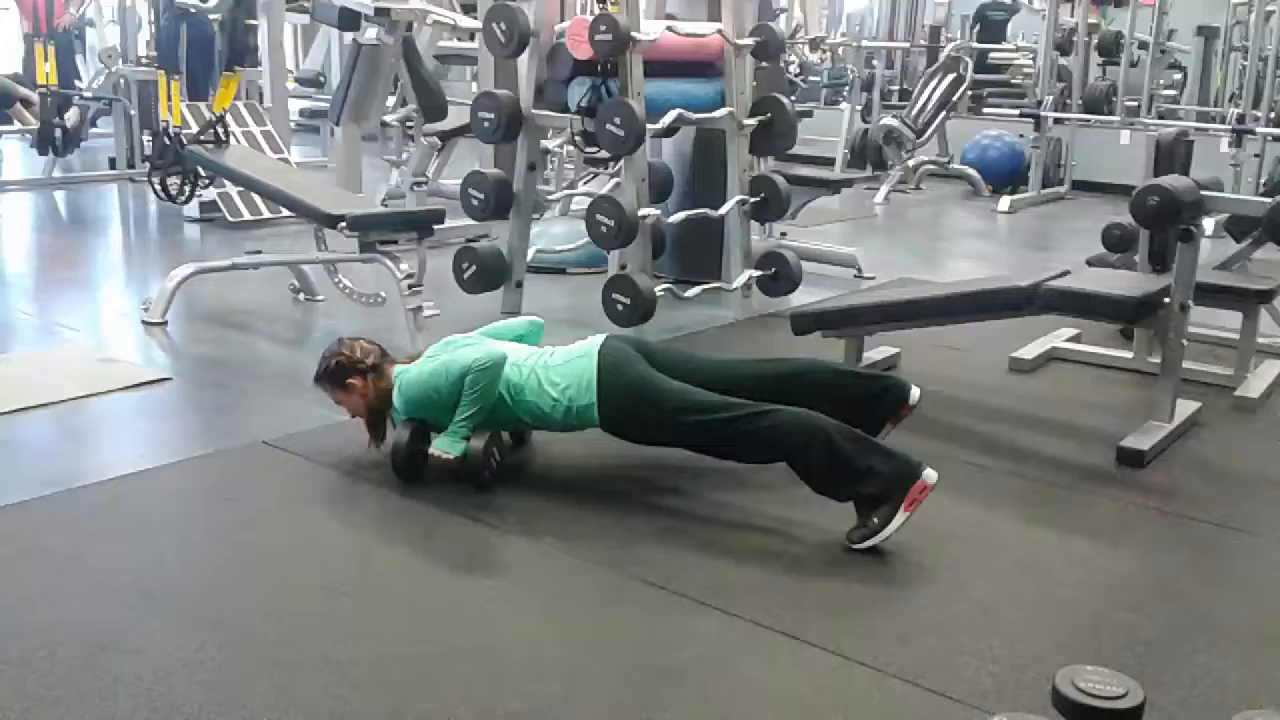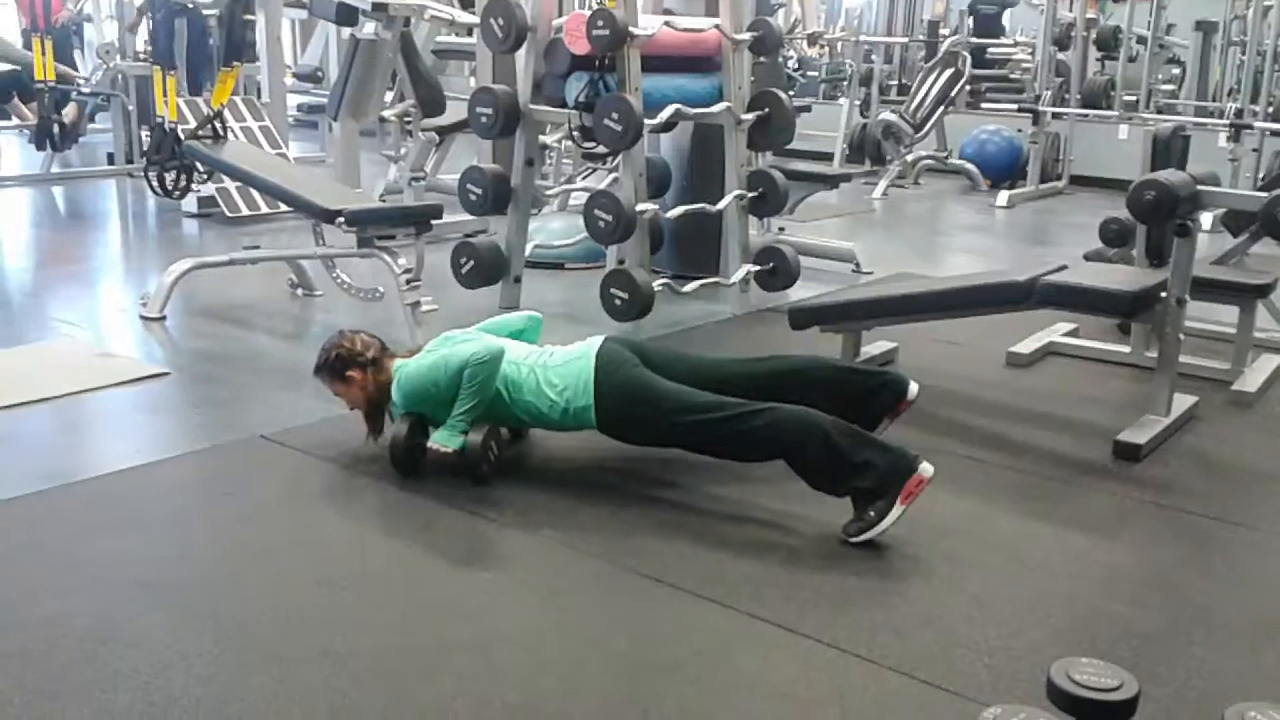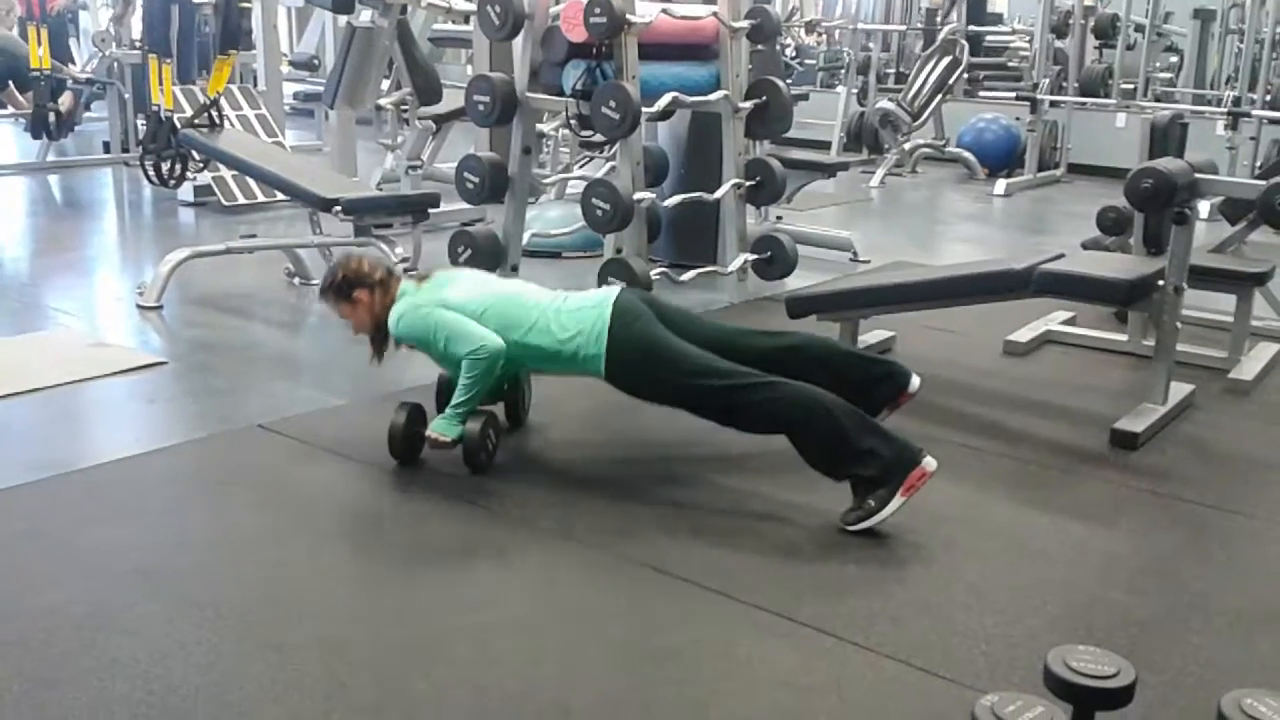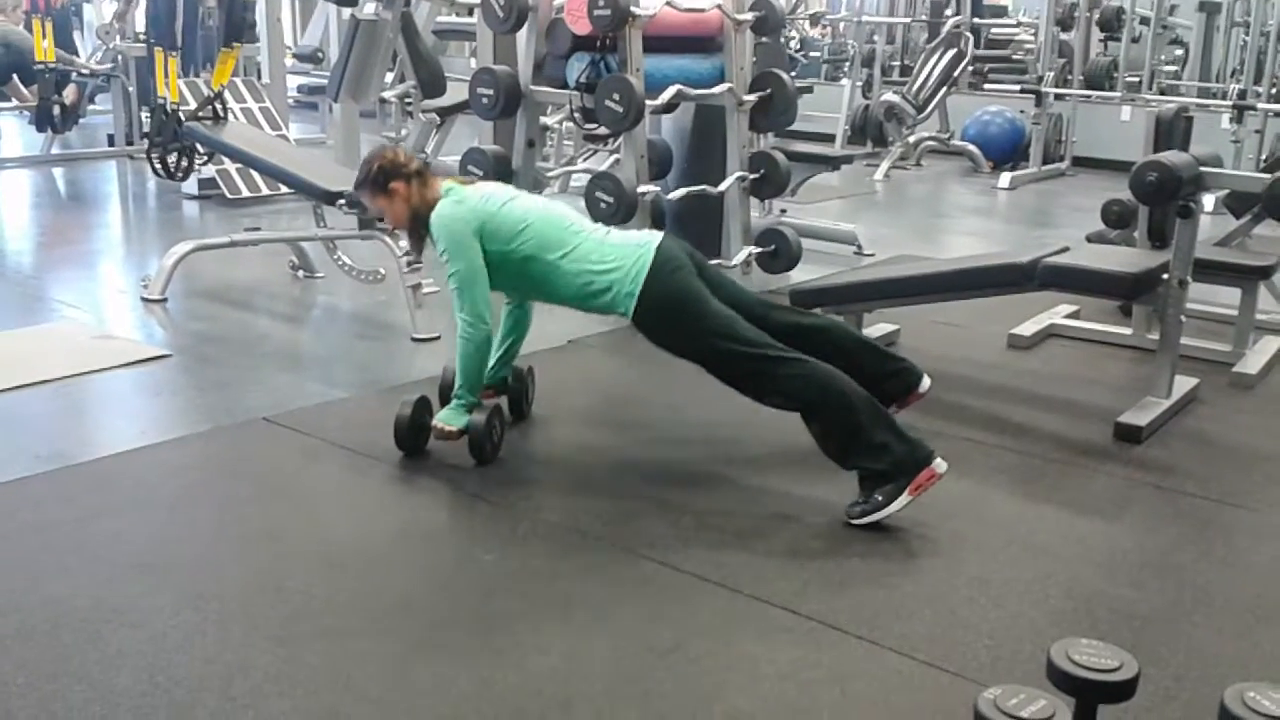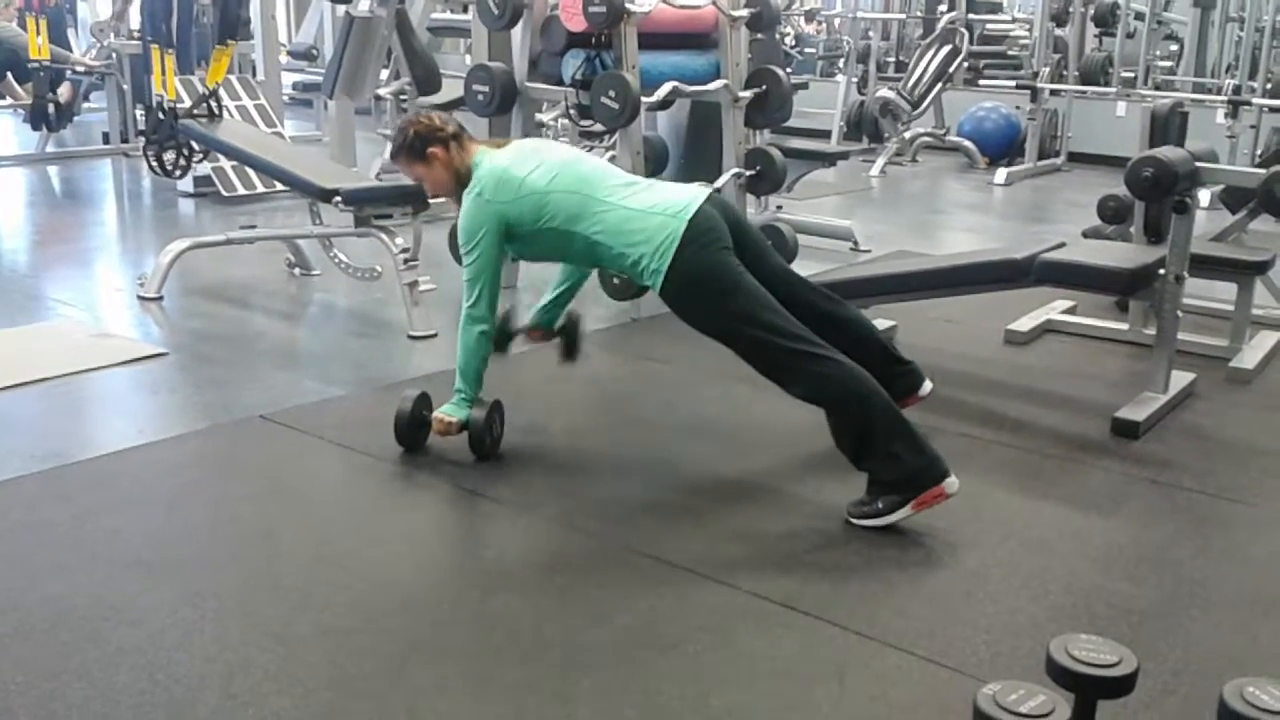
dt=0.5s
person 1, frame 1
left shoulder: (409, 392)
right shoulder: (433, 356)
left elbow: (489, 360)
right elbow: (529, 323)
left wrist: (458, 432)
left hip: (603, 390)
right hip: (605, 353)
left knee: (739, 422)
right knee: (745, 381)
left ankle: (890, 478)
right ankle: (884, 395)
person 1, frame 2
left shoulder: (408, 386)
right shoulder: (435, 347)
left elbow: (484, 357)
right elbow: (530, 319)
left wrist: (455, 428)
left hip: (600, 394)
right hip: (604, 353)
left knee: (736, 422)
right knee: (741, 380)
left ankle: (887, 474)
right ankle: (881, 391)
person 1, frame 3
left shoulder: (408, 314)
right shoulder: (440, 278)
left elbow: (488, 349)
left wrist: (454, 418)
right wrist: (486, 388)
left hip: (611, 343)
right hip: (618, 305)
left knee: (750, 391)
right knee: (753, 349)
left ankle: (890, 465)
right ankle: (885, 382)
person 1, frame 4
left shoulder: (448, 219)
right shoulder: (477, 194)
left elbow: (476, 323)
right elbow: (523, 288)
left wrist: (462, 405)
right wrist: (497, 375)
left hip: (645, 289)
right hip: (657, 253)
left knee: (773, 366)
right knee: (779, 324)
left ankle: (899, 465)
right ankle: (897, 380)
person 1, frame 5
left shoulder: (482, 202)
right shoulder: (527, 147)
left elbow: (478, 309)
left wrist: (462, 402)
right wrist: (547, 317)
left hip: (678, 254)
right hip: (701, 208)
left knee: (797, 355)
right knee: (804, 303)
left ankle: (912, 477)
right ankle: (900, 382)
